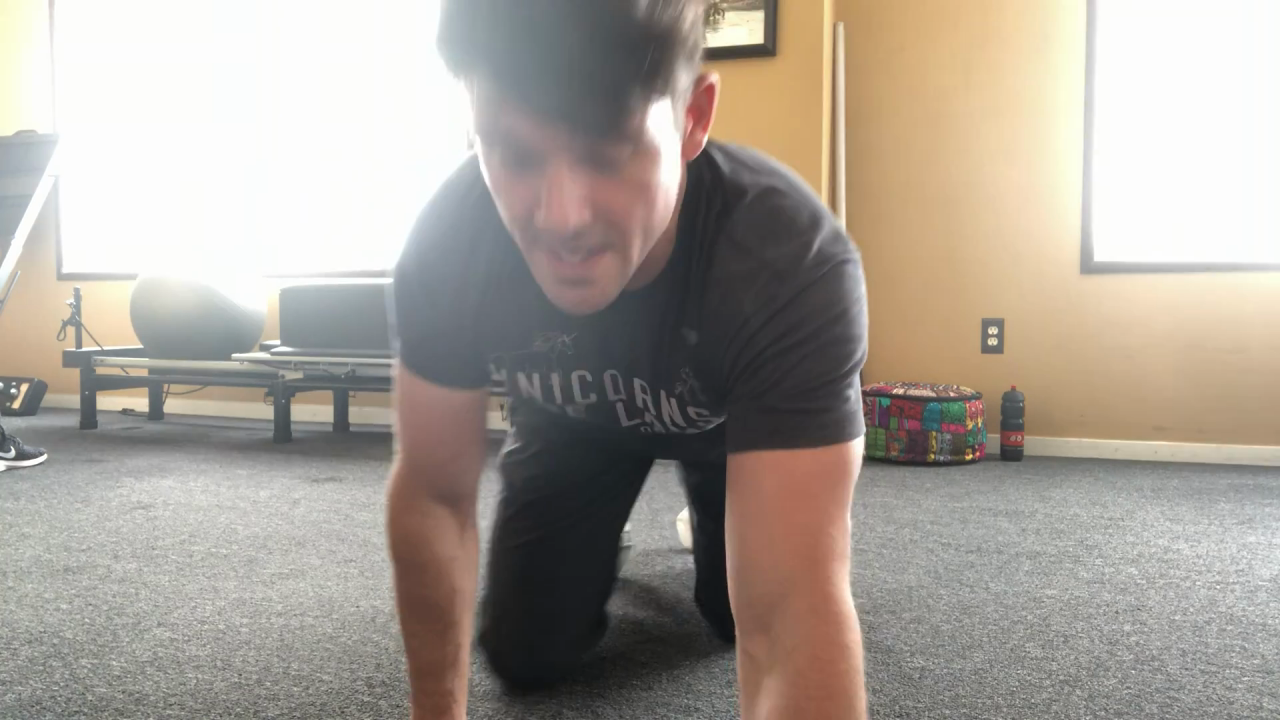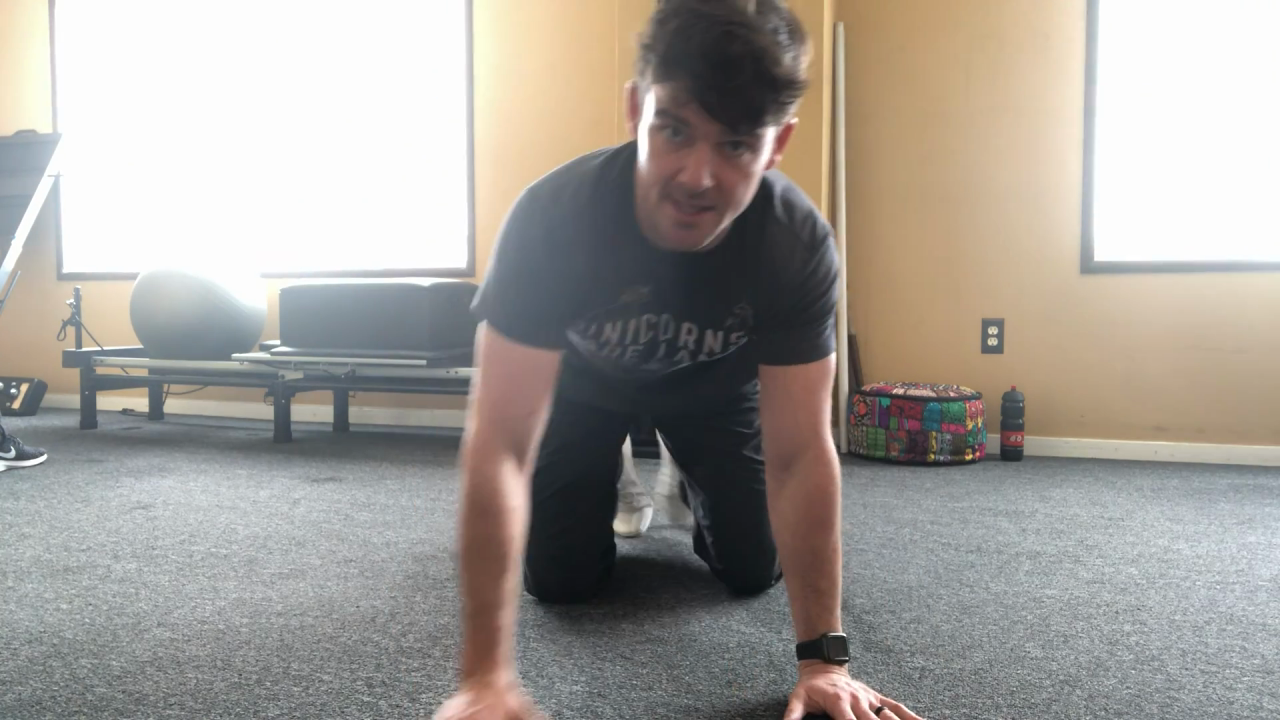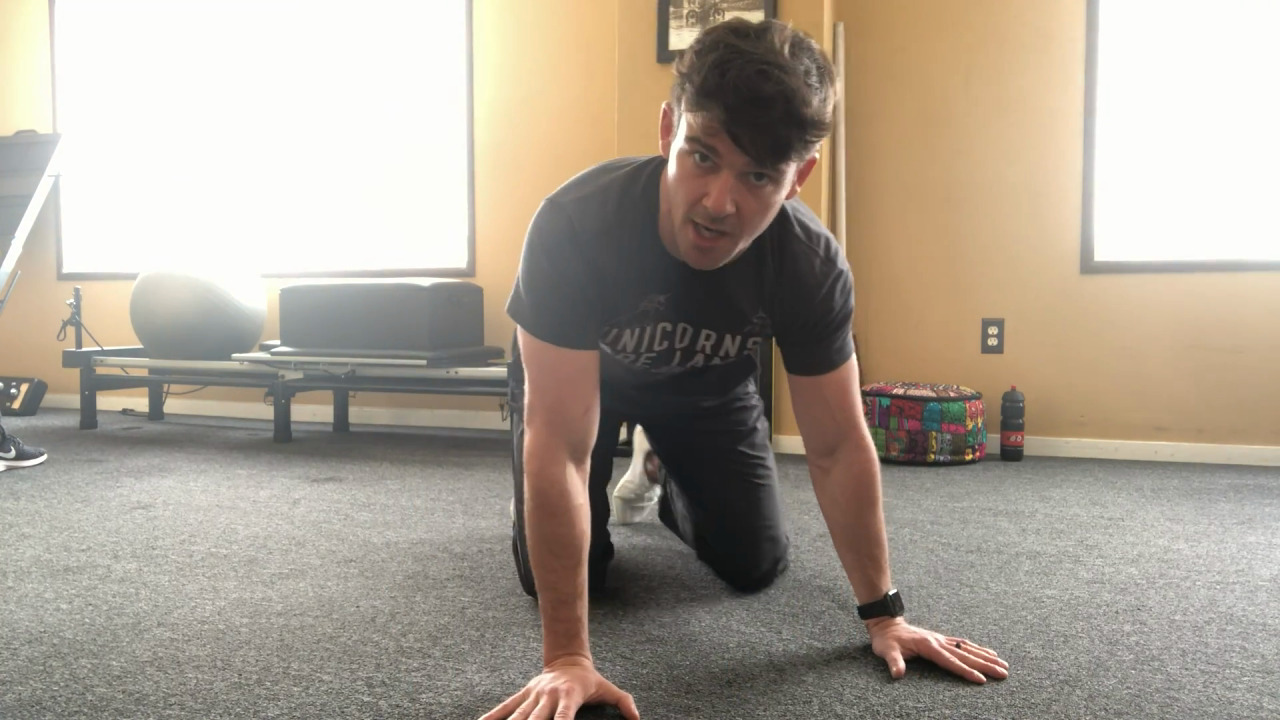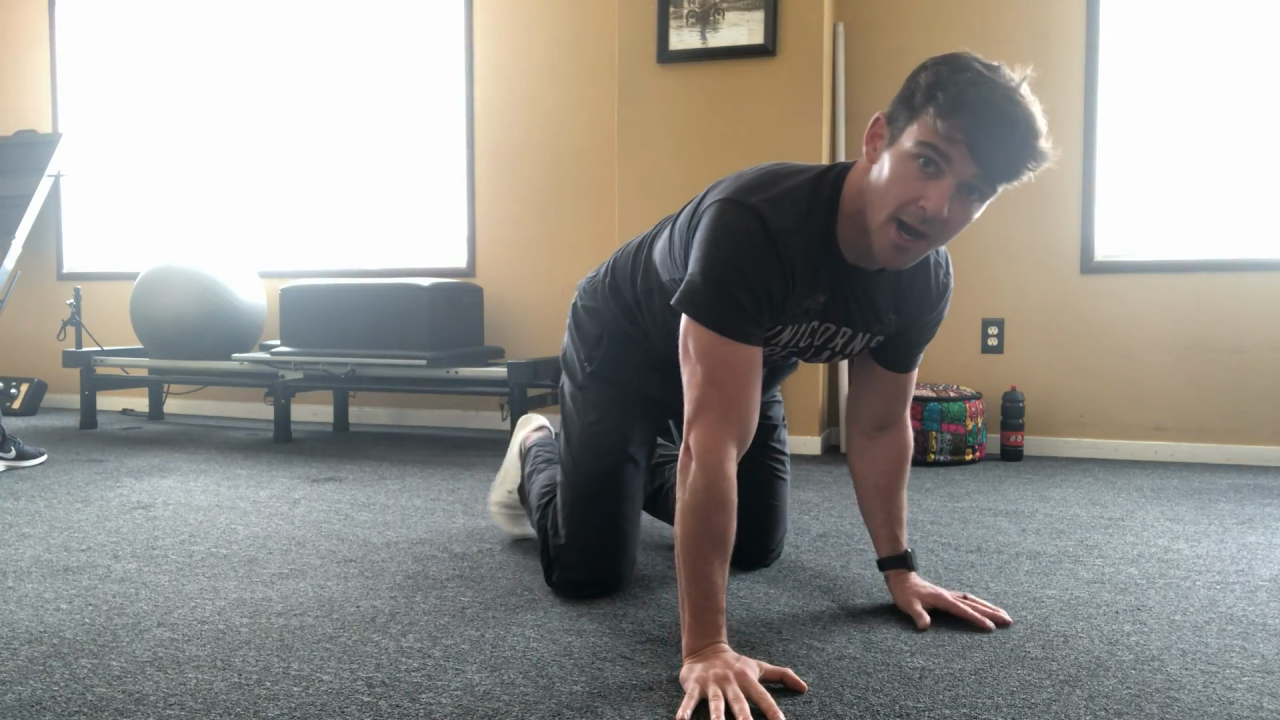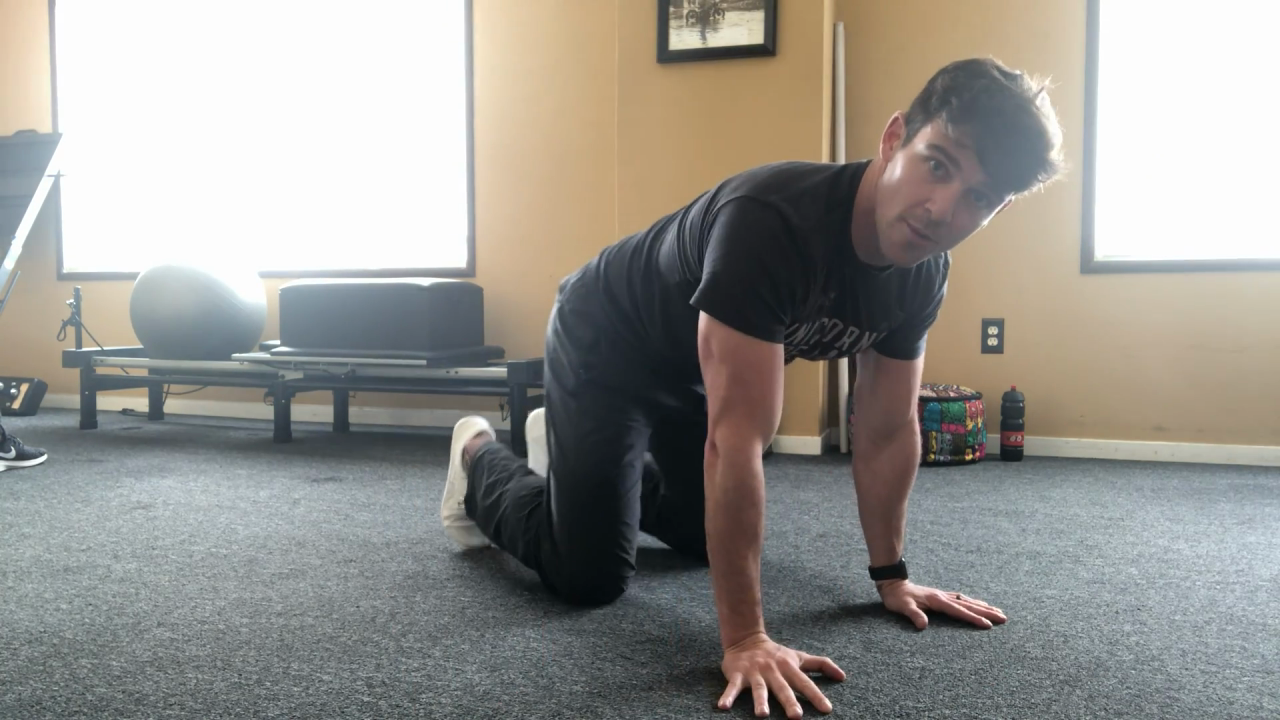
dt=1s
person 1, frame 1
left shoulder: (793, 260)
right shoulder: (446, 242)
left elbow: (789, 615)
right elbow: (434, 492)
left hip: (734, 419)
right hip: (570, 423)
left knee: (741, 619)
right knee: (525, 658)
left ankle: (719, 516)
right ankle: (589, 539)
person 1, frame 2
left shoulder: (798, 243)
right shoulder: (550, 218)
left elbow: (801, 455)
right elbow: (499, 447)
left wrist: (822, 657)
left hip: (715, 380)
right hip: (582, 378)
left knee: (753, 570)
right knee: (559, 581)
left ankle: (691, 479)
right ankle: (612, 476)
person 1, frame 3
left shoulder: (809, 262)
right shoulder: (576, 224)
left elbow: (837, 446)
right elbow: (561, 445)
left wrist: (881, 612)
right wrist: (566, 658)
left hip: (704, 382)
right hip: (580, 371)
left knee: (754, 566)
right knee: (552, 574)
left ankle: (666, 477)
person 1, frame 4
left shoulder: (926, 280)
right shoulder: (754, 222)
left elbow: (880, 427)
right elbow: (714, 441)
left wrist: (897, 566)
right wrist: (706, 649)
left hip: (744, 367)
right hip: (621, 346)
left knee: (757, 549)
right knee: (590, 570)
left ankle: (644, 472)
right ankle: (540, 452)
person 1, frame 5
left shoulder: (922, 272)
right shoulder: (772, 222)
left elbow: (887, 432)
right elbow: (737, 441)
left wrist: (891, 575)
right wrist: (745, 639)
left hip: (692, 366)
right hip: (604, 342)
left knee: (712, 536)
right knee: (591, 577)
left ankle: (567, 444)
right ankle: (481, 461)
